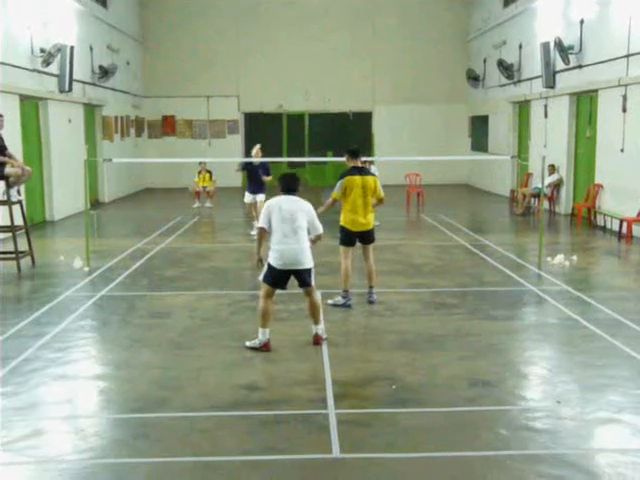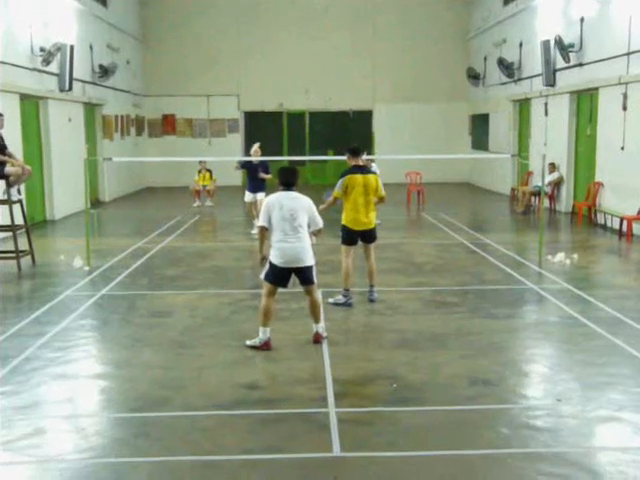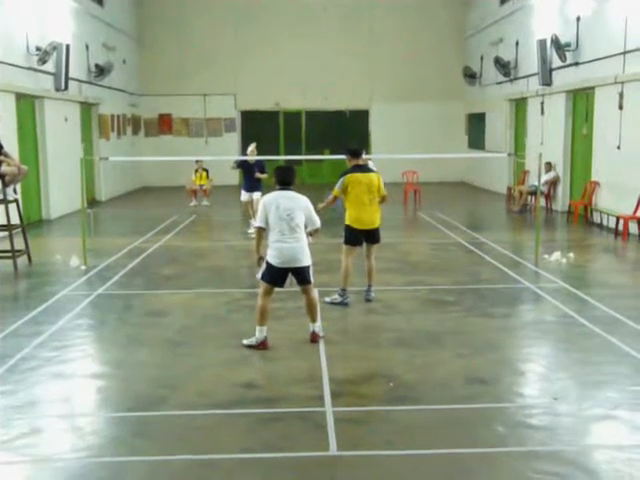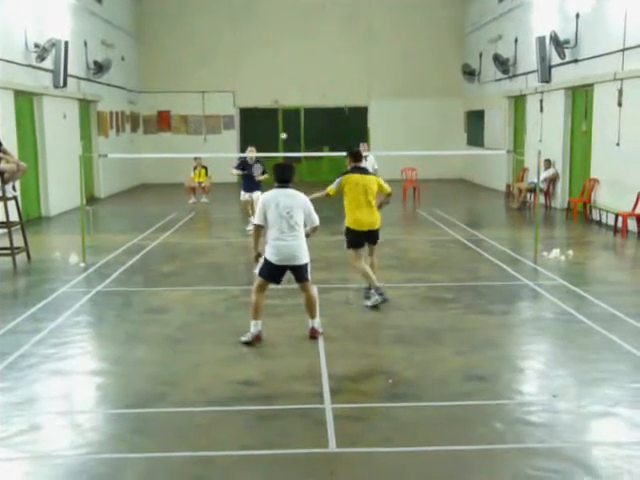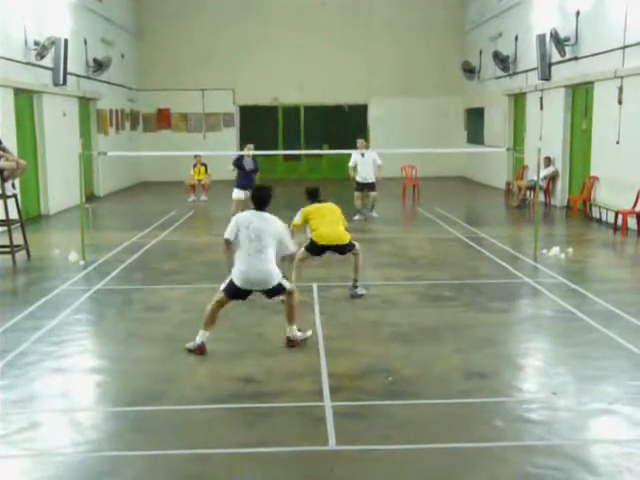
dt=0.7s
person 1, frame 1
left shoulder: (271, 204)
right shoulder: (306, 205)
left elbow: (262, 230)
right elbow: (318, 235)
left wrist: (258, 253)
left hip: (278, 257)
right hip: (302, 257)
left knee: (266, 295)
right knee: (311, 292)
left ankle: (263, 340)
right ankle: (318, 333)
person 1, frame 2
left shoulder: (271, 200)
right shoulder: (306, 200)
left elbow: (263, 228)
right elbow: (318, 228)
left wrist: (261, 251)
left hip: (280, 254)
right hip: (303, 254)
left knee: (268, 294)
right knee: (312, 291)
left ankle: (264, 338)
right ankle: (319, 331)
person 1, frame 3
left shoulder: (267, 200)
right shoulder: (303, 200)
left elbow: (260, 228)
right elbow: (316, 227)
left wrist: (258, 251)
left hip: (276, 254)
right hip: (300, 254)
left knee: (264, 294)
right knee: (309, 291)
left ankle: (260, 337)
right ankle: (316, 331)
person 1, frame 4
left shoulder: (266, 197)
right shoulder: (302, 199)
left elbow: (258, 226)
right elbow: (314, 226)
left wrist: (256, 248)
left hip: (274, 252)
right hip: (298, 252)
left knee: (258, 289)
right knee: (307, 289)
left ankle: (255, 332)
right ankle: (314, 327)
person 1, frame 5
left shoulder: (240, 218)
right shoulder: (278, 223)
left elbow: (227, 241)
right elbow: (290, 252)
left wrist: (231, 258)
left hip: (242, 274)
right hip: (268, 275)
left knee: (217, 302)
right knee: (291, 293)
left ankle: (200, 342)
right ankle: (292, 334)
person 2, frame 1
left shoulder: (346, 177)
right shoulder: (372, 177)
left elbow: (334, 199)
right elbow: (381, 200)
left wrist: (322, 209)
left hip: (349, 223)
right hip: (367, 223)
left knee: (346, 259)
right knee: (369, 257)
left ankle: (345, 297)
right ankle: (371, 293)
person 2, frame 2
left shoulder: (347, 175)
right shoulder: (373, 175)
left elbow: (335, 198)
right elbow: (382, 198)
left wrist: (323, 207)
left hip: (350, 222)
right hip: (369, 222)
left knee: (347, 257)
right knee: (370, 256)
left ankle: (346, 295)
right ankle: (372, 292)
person 2, frame 3
left shoulder: (348, 175)
right shoulder: (375, 175)
left elbow: (334, 197)
right elbow: (383, 198)
left wrist: (322, 206)
left hip: (354, 222)
right hip: (373, 222)
left knee: (347, 257)
right knee: (370, 257)
left ankle: (343, 295)
right ankle: (369, 291)
person 2, frame 4
left shoulder: (345, 178)
right shoulder: (374, 178)
left elbow: (325, 194)
right elbow: (389, 193)
left wrist: (309, 198)
left hip: (355, 224)
right hip: (373, 223)
left knee: (357, 261)
right knee: (371, 255)
left ankle: (379, 292)
right ankle: (370, 289)
person 2, frame 5
left shoulder: (305, 210)
right shoulder: (334, 206)
left elbow: (293, 228)
right elbow: (345, 227)
left hip: (320, 239)
right hip: (341, 239)
left knee: (298, 259)
right knee: (357, 250)
right ankle: (355, 287)
